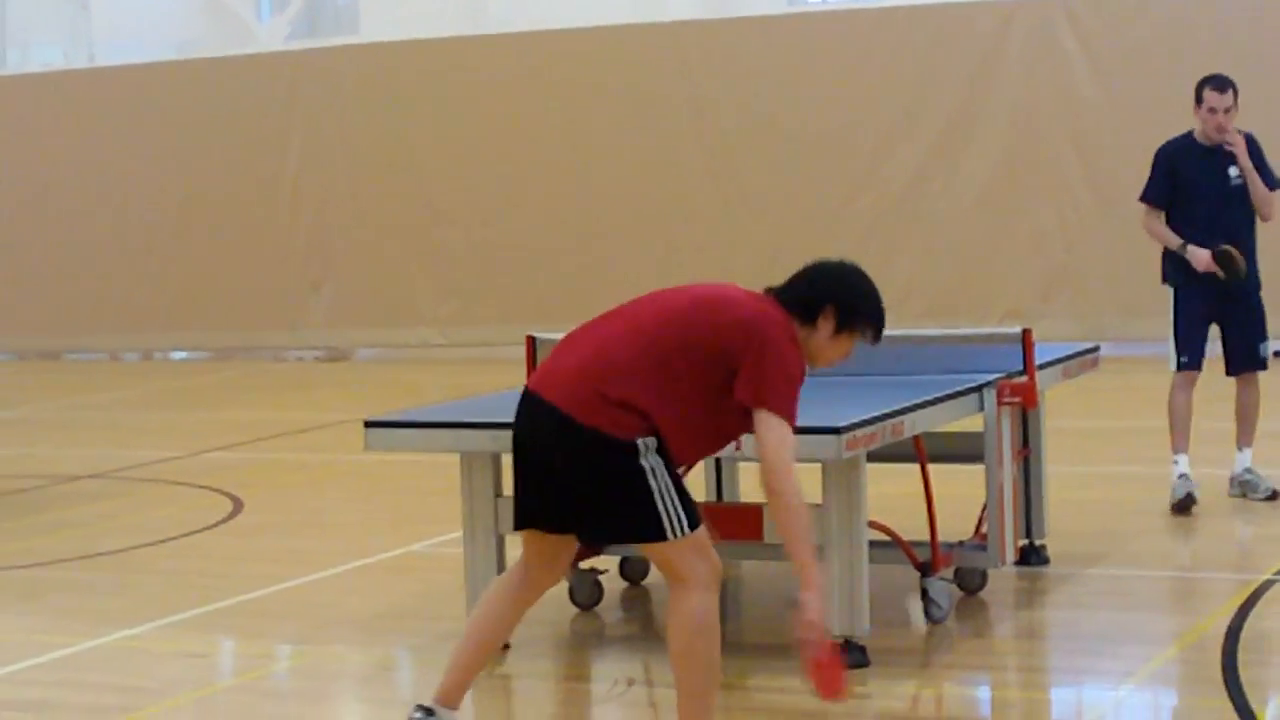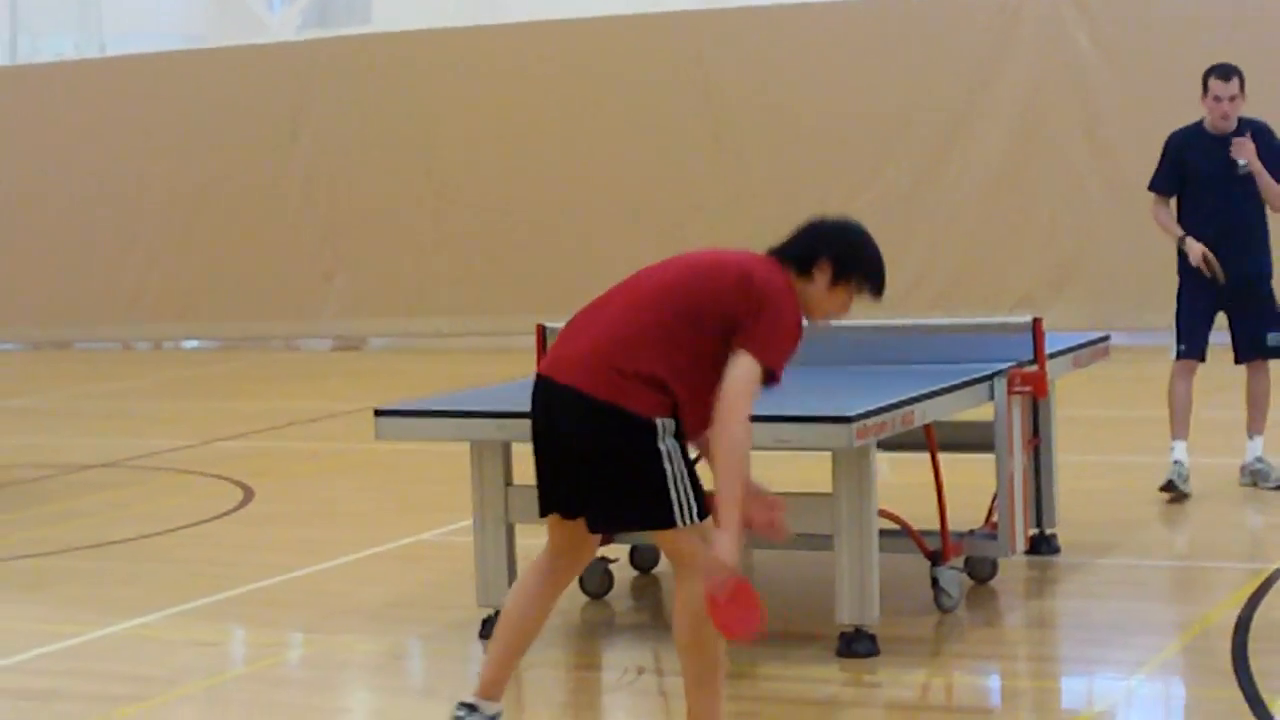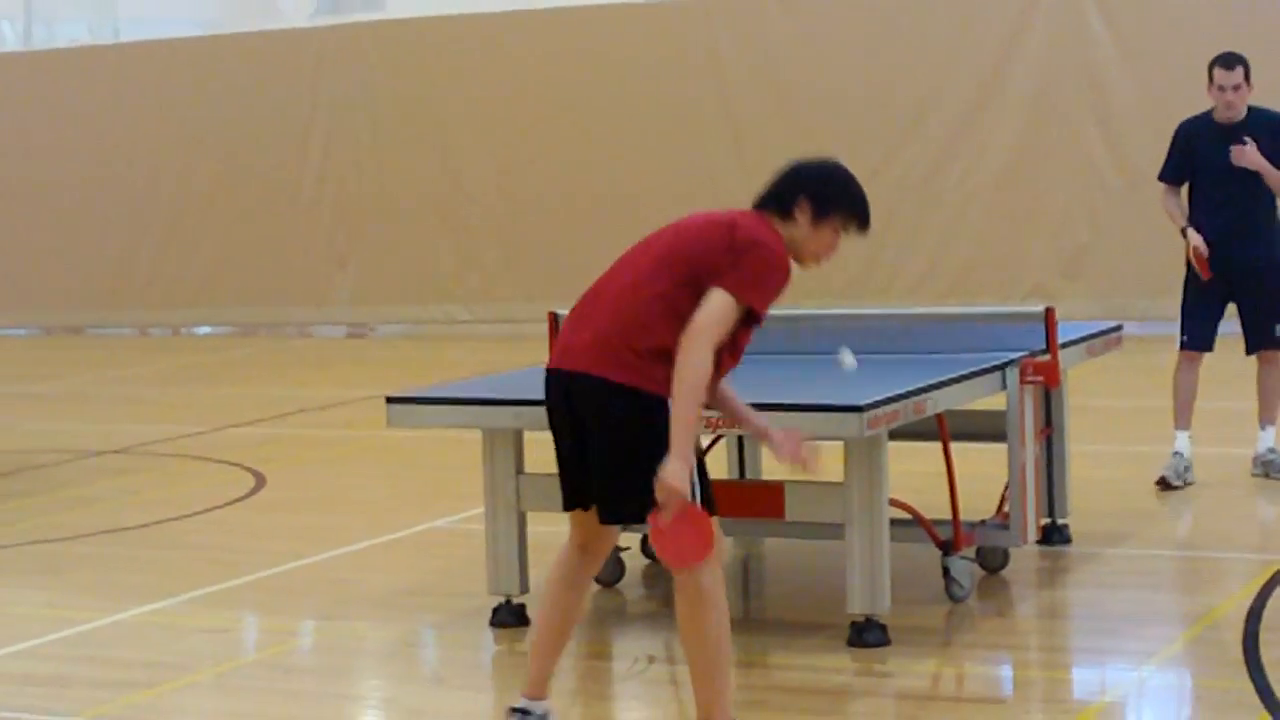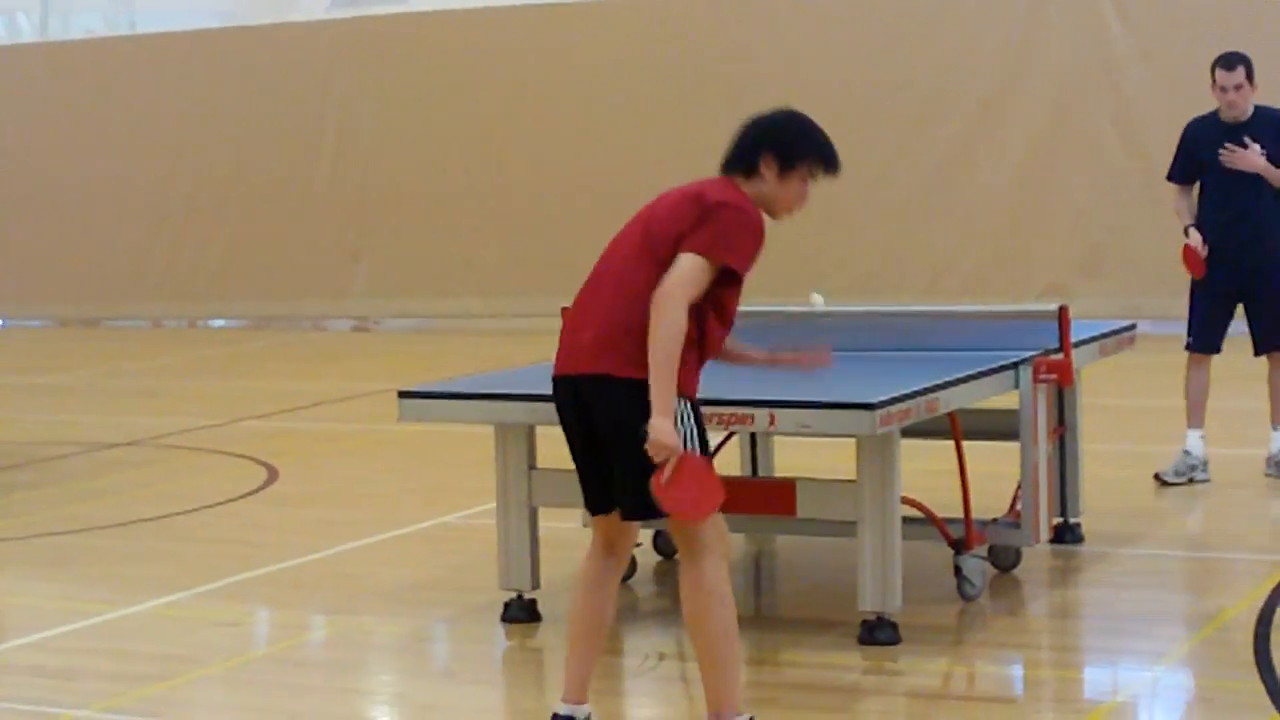
dt=0.1s
person 1, frame 1
left shoulder: (726, 312)
right shoulder: (777, 342)
right elbow: (779, 473)
right wrist: (811, 588)
left hip: (544, 402)
right hip: (597, 422)
left knee: (538, 564)
right knee: (694, 573)
person 1, frame 2
left shoulder: (737, 276)
right shoulder: (778, 300)
right elbow: (730, 410)
left wrist: (735, 486)
right wrist: (727, 527)
left hip: (559, 385)
right hip: (616, 400)
left knee: (566, 549)
right knee: (696, 558)
person 1, frame 3
left shoulder: (716, 232)
right shoulder: (762, 252)
right elbow: (700, 341)
left wrist: (762, 431)
right wrist: (678, 454)
left hip: (572, 371)
right hip: (629, 385)
left knee: (587, 541)
person 1, frame 4
left shoulder: (697, 201)
right shoulder: (736, 215)
right elbow: (669, 302)
left wrist: (772, 357)
right wrist: (663, 413)
left hip: (577, 370)
right hip: (632, 379)
left knee: (612, 540)
right knee: (703, 544)
person 2, frame 1
right shoulder: (1172, 154)
right elbow: (1151, 219)
right wrist: (1188, 249)
left hip: (1242, 281)
right hip: (1192, 281)
right knee: (1185, 373)
left ankle: (1243, 468)
right ankle: (1181, 472)
person 2, frame 2
right shoulder: (1181, 143)
right elbow: (1160, 208)
right wrist: (1186, 241)
right hip: (1200, 272)
right knee: (1185, 362)
right ankle: (1179, 460)
person 2, frame 3
right shoulder: (1190, 132)
right elbow: (1171, 194)
right wrist: (1188, 230)
right hip: (1209, 262)
right knee: (1190, 352)
right ankle: (1182, 451)
person 2, frame 4
right shoulder: (1198, 132)
right elbow: (1182, 192)
right wrist: (1190, 229)
right hip: (1214, 262)
right knee: (1199, 353)
right ankle: (1193, 452)
